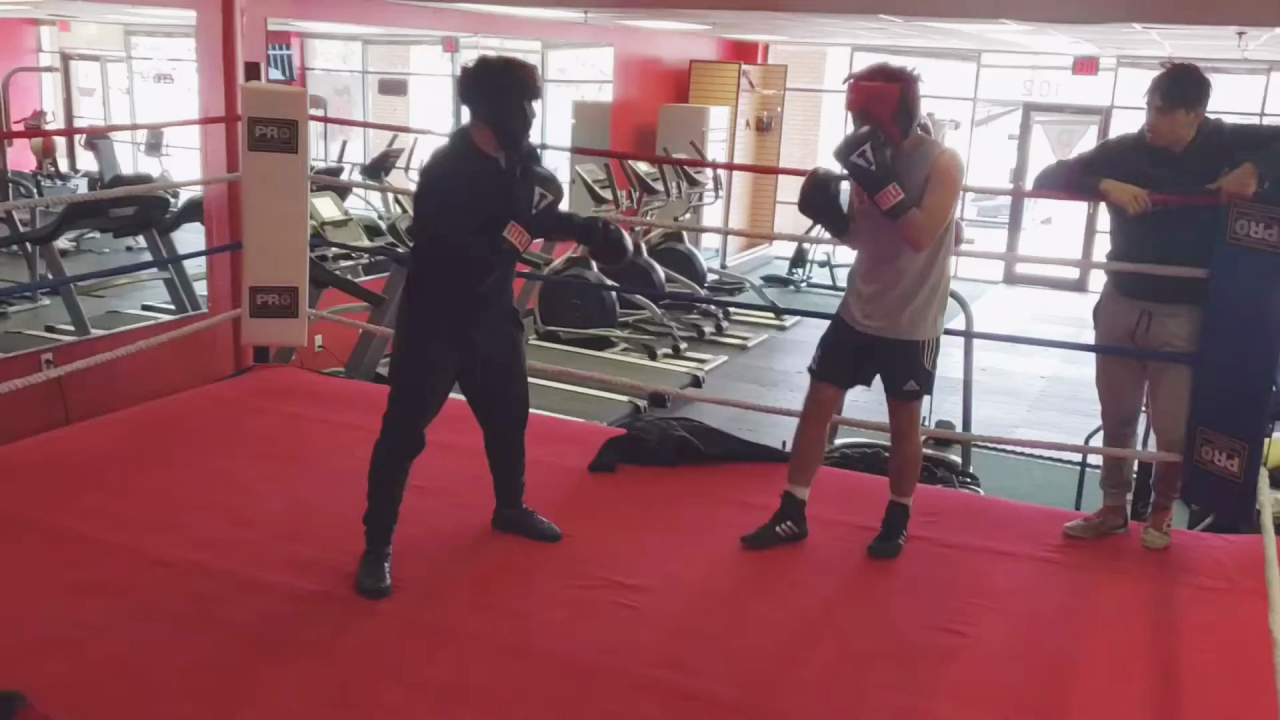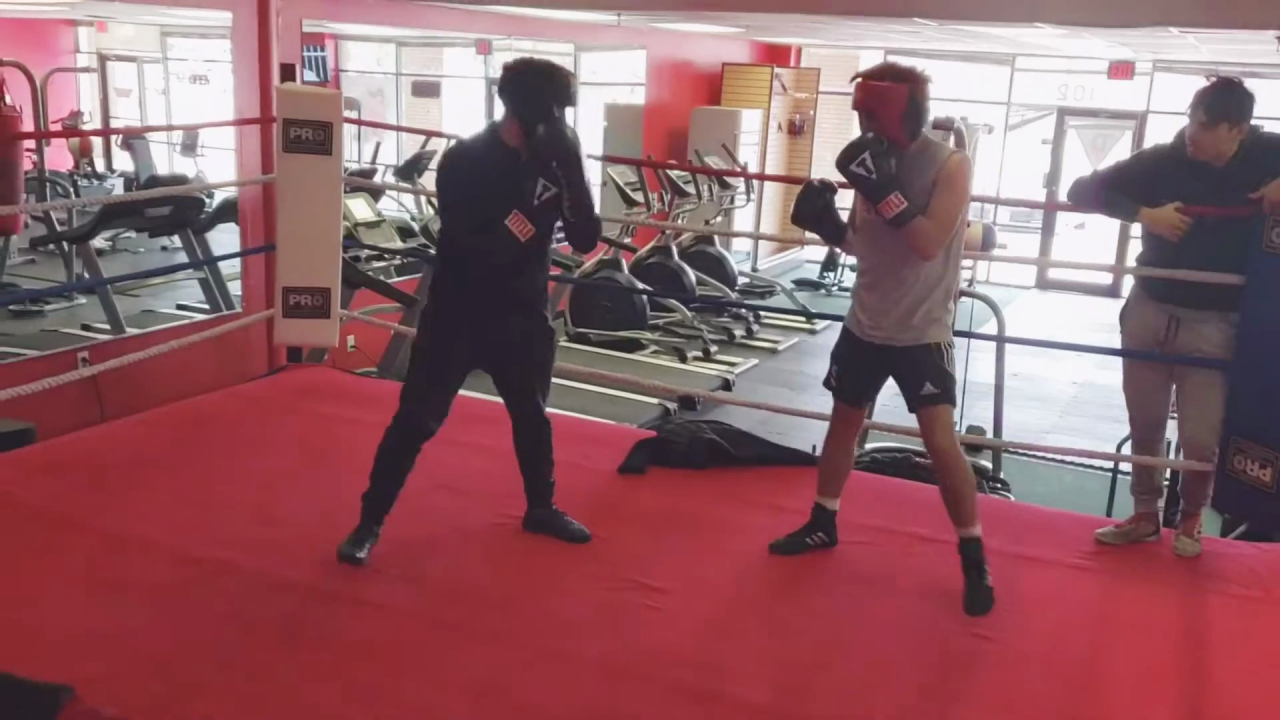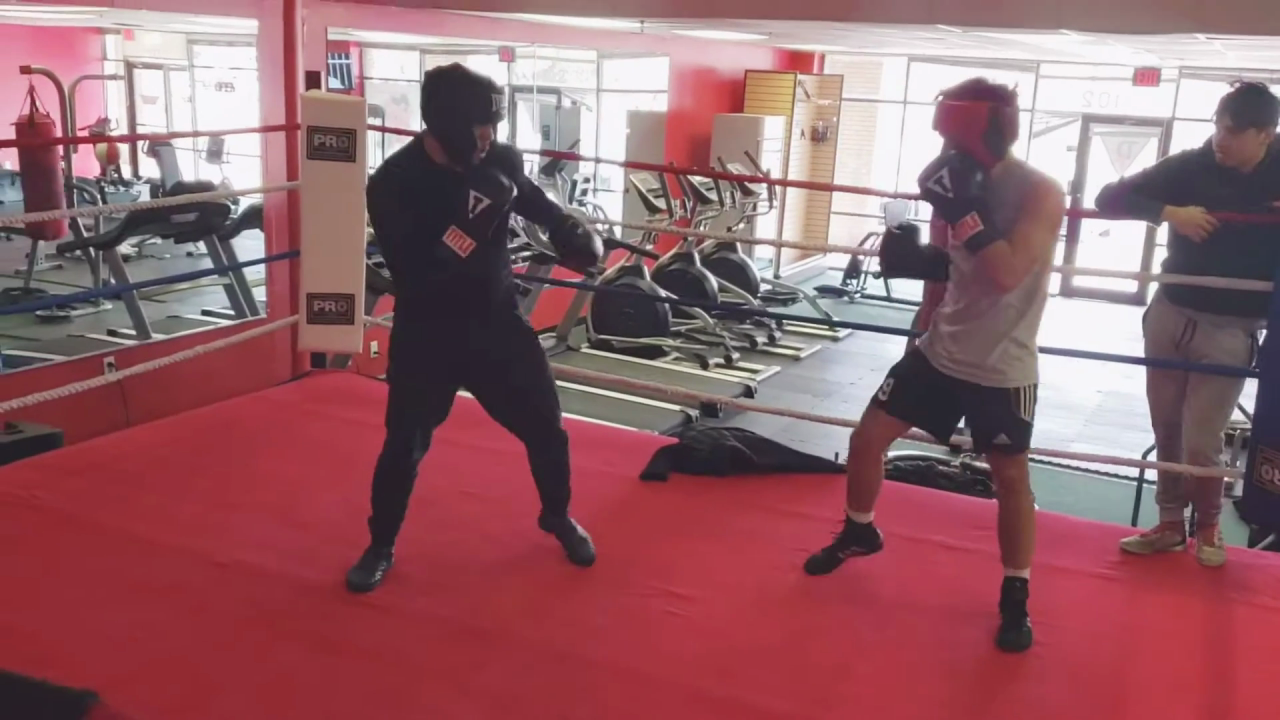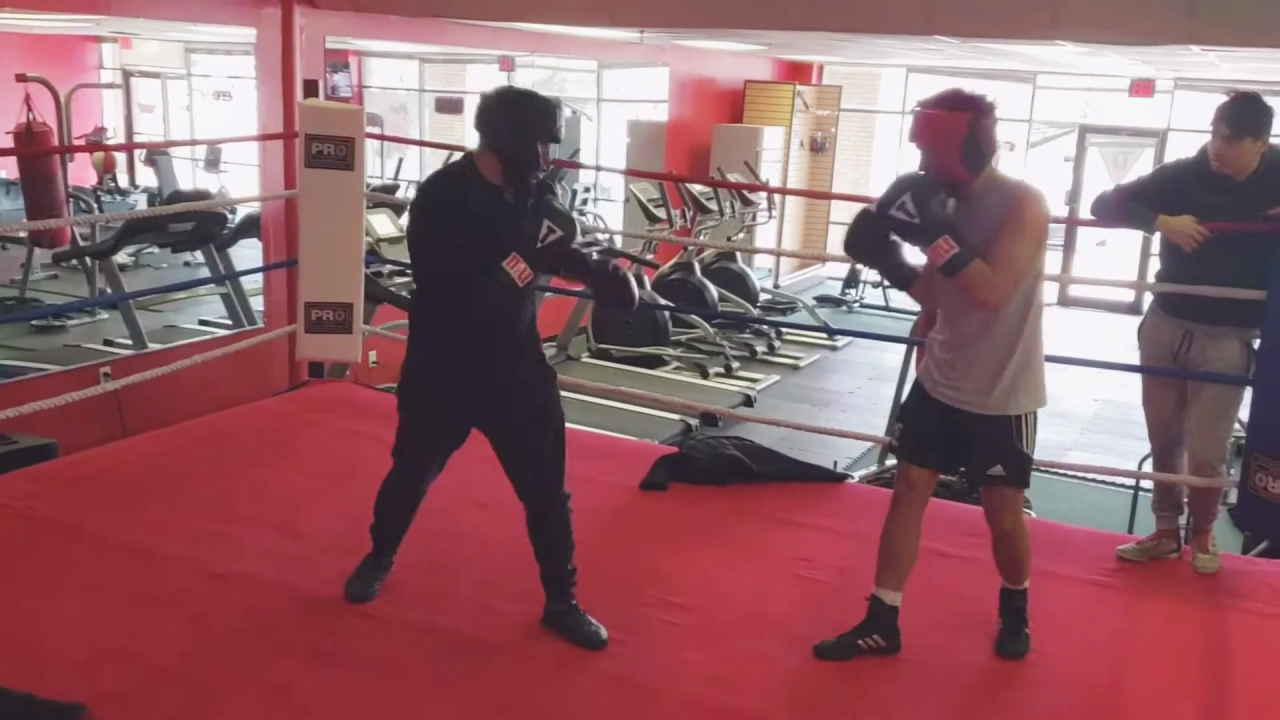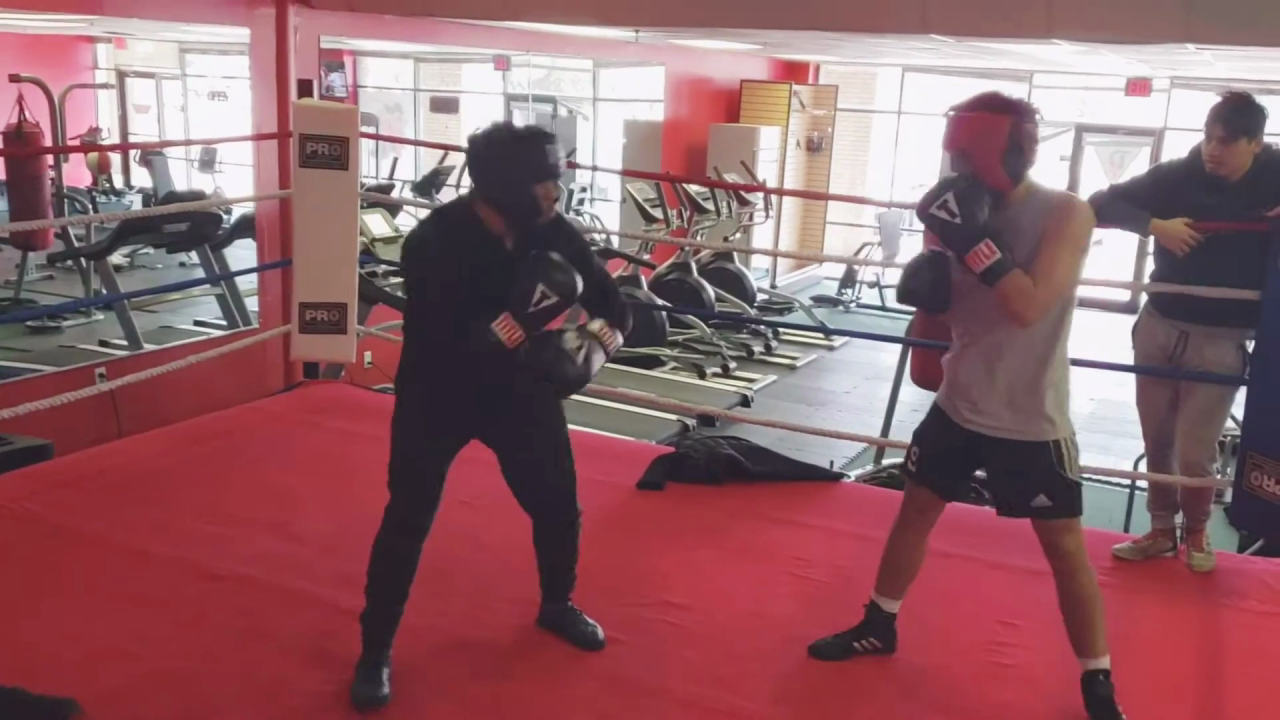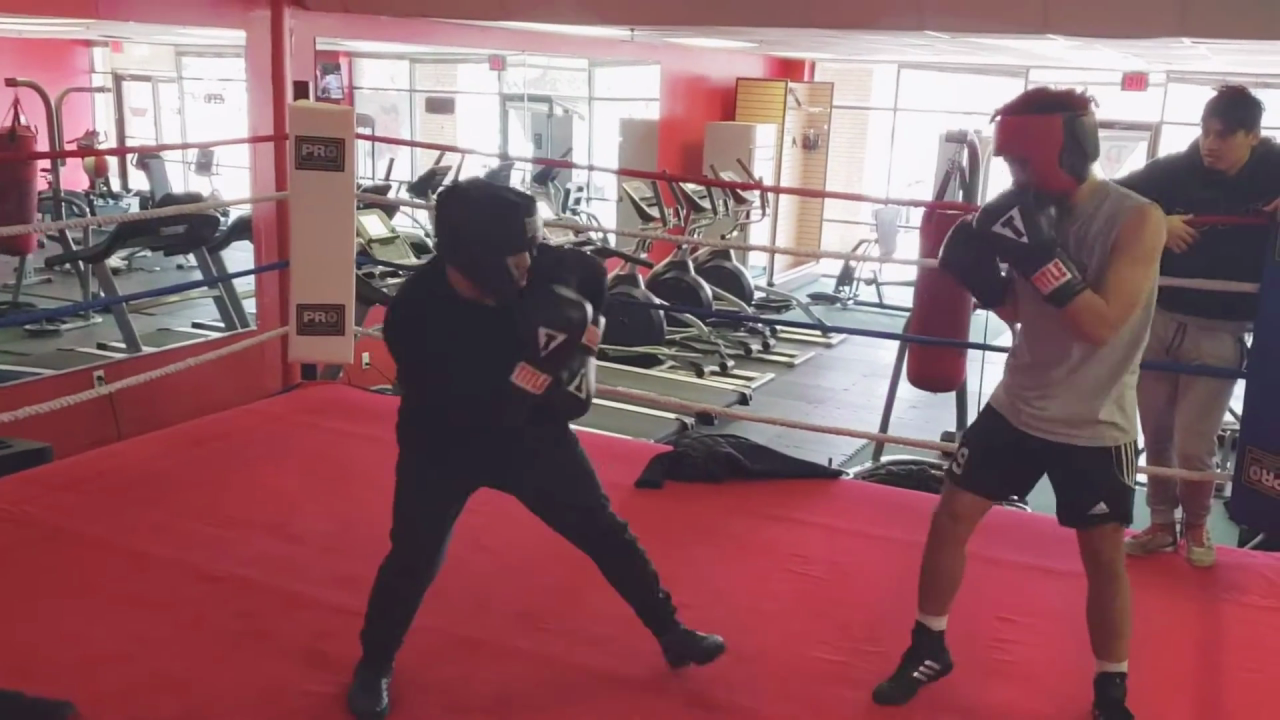
dt=0.4s
person 1, frame 1
left shoulder: (941, 162)
right shoulder: (869, 160)
left elbow: (921, 235)
left wrist: (880, 182)
right wrist: (827, 209)
left hip: (911, 324)
right hip: (858, 313)
left knee: (904, 426)
right knee: (818, 405)
left ankle: (898, 516)
right ankle: (792, 513)
person 1, frame 2
left shoulder: (949, 166)
right shoulder: (877, 164)
left elbow: (928, 243)
left wrist: (884, 189)
right wrist: (826, 221)
left hip: (922, 331)
right hip: (865, 324)
left knee: (941, 441)
right knee: (844, 422)
left ankle: (974, 559)
right ankle: (822, 523)
person 1, frame 3
left shoulder: (1041, 194)
right shoulder: (972, 188)
left elbow: (1007, 273)
left wrist: (961, 212)
right wrist: (921, 259)
left hip: (1000, 367)
right hip: (939, 350)
left knee: (1011, 479)
right knee: (867, 439)
left ankle: (1015, 598)
right ankle: (859, 535)
person 1, frame 4
left shoulder: (1022, 204)
right shoulder: (945, 205)
left elbow: (991, 291)
left wrist: (931, 233)
right wrist: (885, 256)
left hip: (1002, 393)
right hip: (940, 383)
left knee: (1004, 514)
right knee: (908, 493)
left ankle: (1015, 605)
right ankle: (881, 623)
person 1, frame 5
left shoulder: (1064, 215)
right shoulder: (978, 214)
left elbow: (1028, 308)
left wrist: (973, 241)
right wrist: (933, 289)
left hip: (1030, 418)
right hip: (960, 403)
left knee: (1065, 553)
right knee: (914, 512)
right ankle: (878, 627)
person 1, frame 6
left shoulder: (1137, 219)
right shoulder: (1025, 212)
left elbow: (1101, 326)
left wrist: (1038, 255)
right wrist: (978, 271)
left hip: (1094, 426)
right hip: (1016, 407)
left knee: (1103, 559)
right knee: (951, 518)
right ankle: (929, 649)
person 2, frame 1
left shoulder: (517, 158)
right shoulder: (447, 171)
left elbow: (544, 219)
right elbow: (471, 266)
left wrist: (587, 232)
right wrist: (526, 220)
left hip: (491, 313)
right hip: (434, 320)
left knee: (508, 414)
right knee: (404, 433)
left ankle: (510, 507)
right ankle: (377, 547)
person 2, frame 2
left shoulder: (555, 159)
right shoulder: (465, 162)
left elbow: (586, 241)
right elbow: (472, 251)
left wrist: (574, 179)
right wrist: (533, 207)
left hip: (523, 314)
right hip: (458, 313)
left knee: (532, 415)
right knee: (417, 418)
left ankle: (541, 509)
right ankle: (370, 523)
person 2, frame 3
left shoulder: (497, 161)
right shoulder: (393, 183)
left elbow: (532, 201)
right elbow: (414, 277)
left wrist: (565, 226)
right wrist: (470, 224)
left hip: (497, 325)
right hip: (428, 336)
left knee: (544, 426)
right knee: (405, 444)
left ankle: (559, 518)
right ankle: (381, 547)
person 2, frame 4
left shoulder: (532, 192)
right shoulder: (440, 199)
left elbow: (552, 256)
right elbow: (454, 302)
left wrist: (595, 272)
right wrist: (527, 256)
left hip: (517, 363)
right hip: (443, 366)
left knee: (546, 486)
right knee: (412, 470)
left ankle: (561, 602)
right ankle: (379, 557)
person 2, frame 5
left shoulder: (549, 232)
right shoulder: (433, 244)
left elbow: (611, 303)
right elbow: (443, 352)
left wrist: (587, 344)
right wrist: (526, 315)
left hip: (518, 386)
right hip: (436, 393)
left knee: (558, 502)
right knee: (408, 516)
left ankle: (556, 604)
right ankle: (375, 651)
person 2, frame 6
left shoulder: (531, 274)
right shoulder: (415, 316)
left elbow: (593, 272)
right elbow: (459, 421)
left wrist: (577, 353)
right wrist: (538, 361)
left hip: (526, 424)
right hip: (442, 443)
left knee: (601, 526)
right knee: (414, 555)
left ankle: (672, 632)
right ankle: (375, 664)
person 3, frame 1
left shoulder: (1230, 145)
right shoulder: (1124, 151)
right elbow: (1049, 179)
right wrist: (1105, 185)
left hip: (1185, 313)
right hip: (1121, 304)
left knee: (1175, 429)
right knee: (1116, 417)
left ankle: (1161, 511)
right ankle: (1113, 507)
person 3, frame 2
right shoulder: (1162, 160)
right elbow: (1083, 190)
right wrist: (1144, 214)
left hip: (1213, 320)
right hip: (1149, 309)
left knee: (1201, 436)
right knee: (1145, 424)
left ankle: (1191, 518)
right ankle: (1145, 514)
person 3, frame 3
right shoulder: (1190, 165)
right elbow: (1110, 197)
right wrist: (1170, 213)
left hip: (1231, 326)
right hip: (1170, 314)
left knee: (1201, 440)
right knee: (1168, 432)
left ankle: (1209, 525)
right ankle: (1171, 524)
person 3, frame 4
right shoulder: (1183, 175)
right elbow: (1106, 204)
right wrist: (1162, 222)
left hip: (1228, 336)
right hip: (1166, 324)
left knee: (1207, 451)
right knee: (1164, 440)
left ankle: (1203, 532)
right ankle: (1166, 531)
person 3, frame 5
right shoulder: (1176, 175)
right elbow: (1100, 205)
right wrist: (1155, 225)
left hip: (1222, 337)
right hip: (1159, 324)
left knee: (1196, 452)
right knee: (1157, 440)
left ankle: (1196, 531)
right ankle: (1162, 530)
person 3, frame 6
right shoulder: (1175, 170)
left hip: (1220, 330)
right hip: (1159, 318)
left knee: (1195, 445)
right knee: (1156, 434)
left ankle: (1196, 525)
right ankle: (1162, 524)
